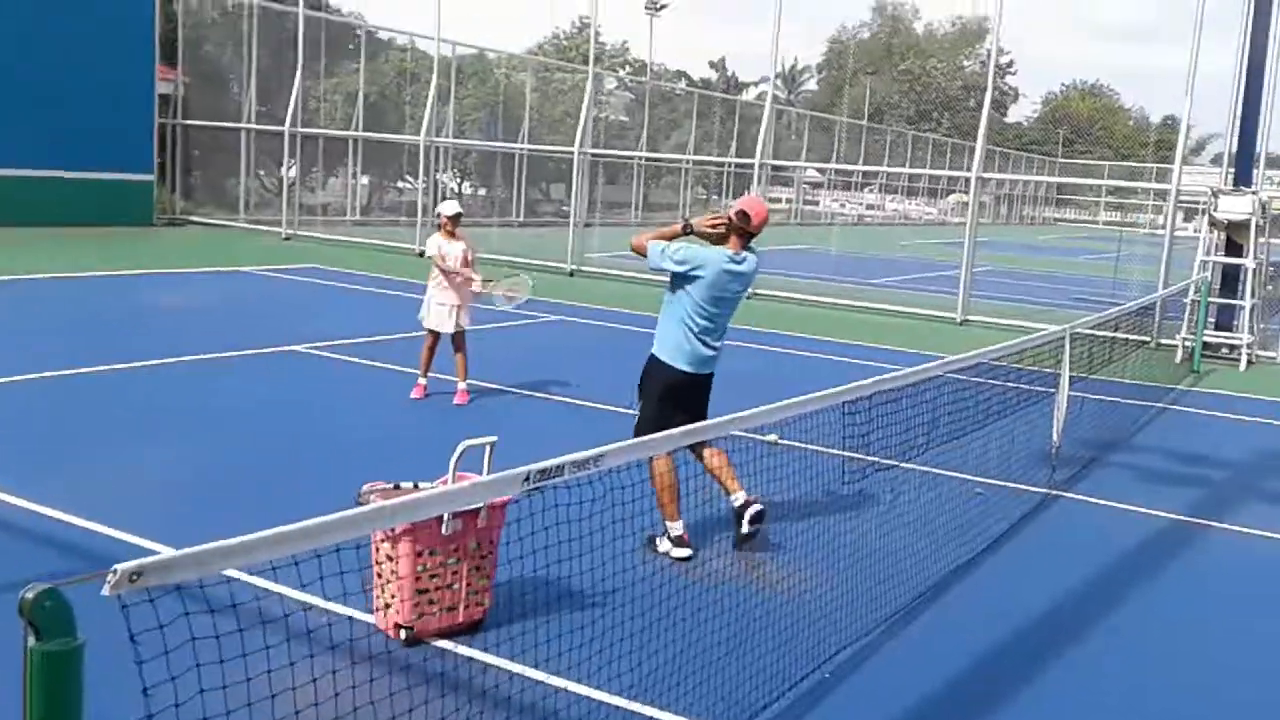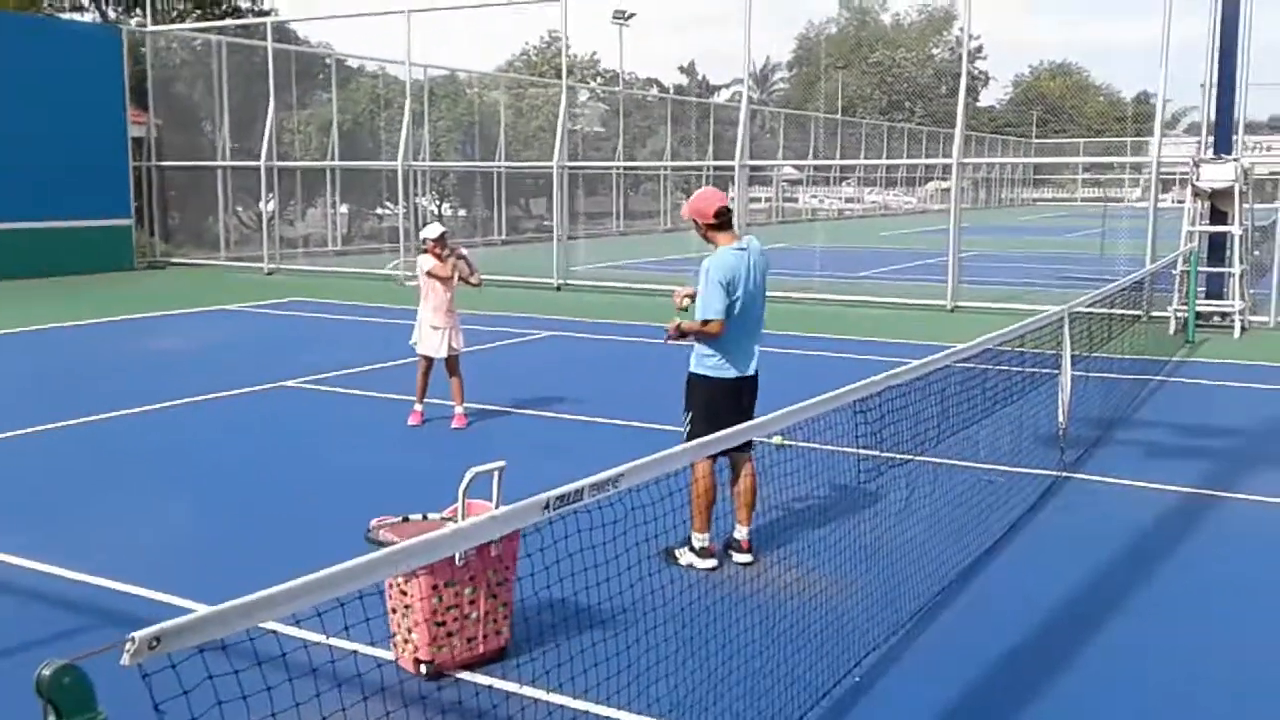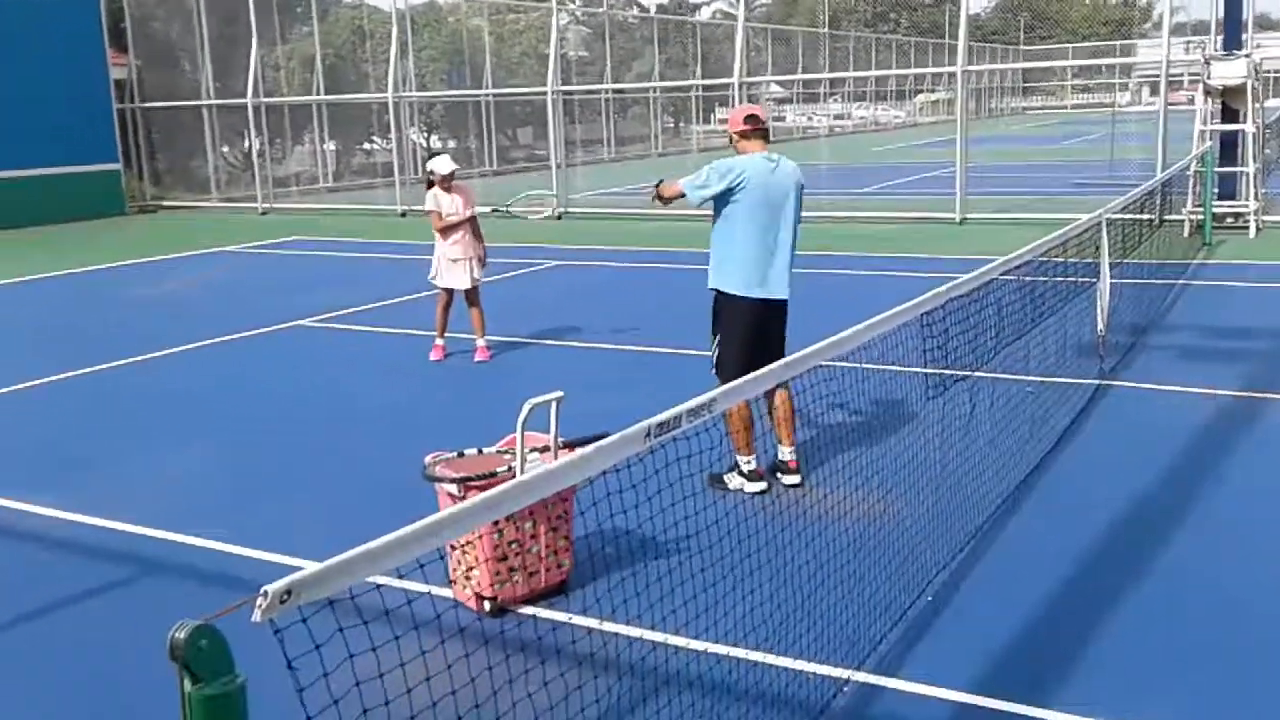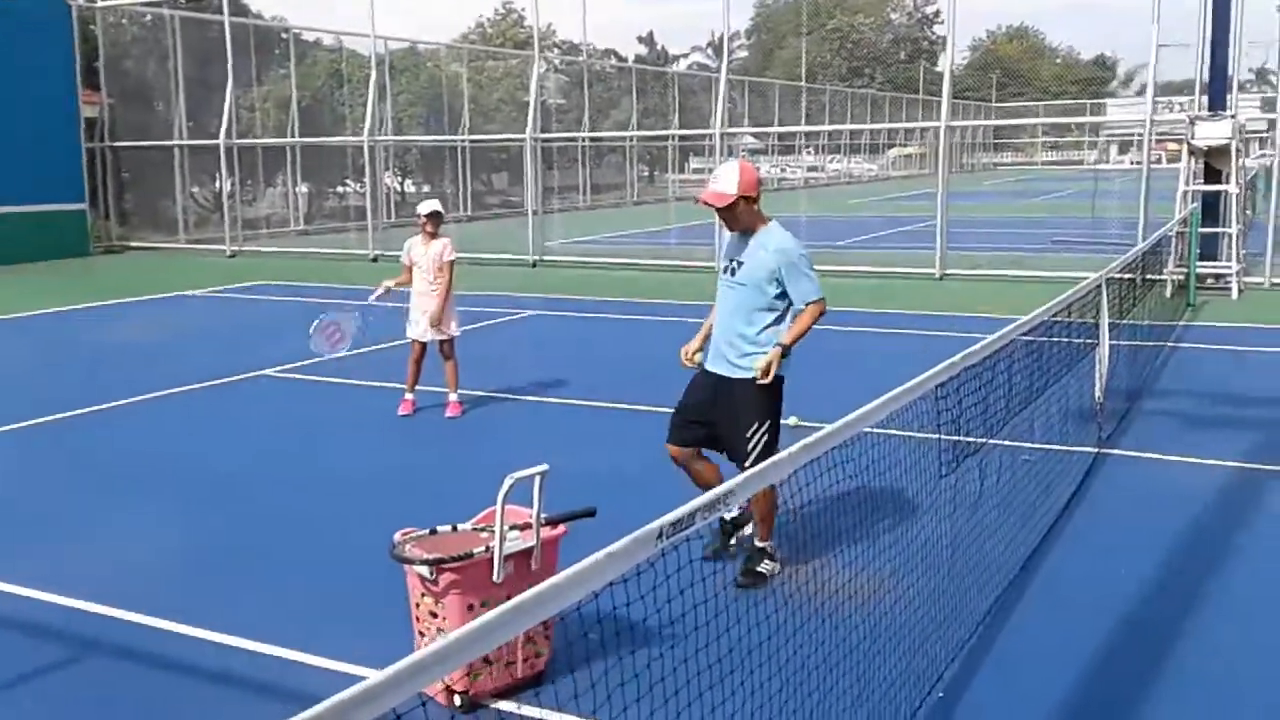
dt=1s
person 1, frame 1
left shoulder: (696, 258)
right shoulder: (749, 265)
left elbow: (638, 243)
left wrist: (690, 227)
right wrist: (714, 237)
left hip: (668, 365)
right hip: (702, 368)
left knee: (659, 448)
right knee: (700, 442)
left ankle: (675, 536)
right ankle: (742, 500)
person 1, frame 2
left shoulder: (715, 265)
right shoulder: (755, 250)
left elbow: (714, 327)
left wrist: (682, 328)
right wrist: (696, 294)
left hip: (712, 376)
right hip: (746, 373)
left knee: (701, 457)
right knee: (742, 456)
left ankle: (700, 546)
right ankle: (742, 540)
person 1, frame 3
left shoulder: (732, 169)
right shoulder: (792, 173)
left elbow: (671, 191)
left wrist: (660, 188)
left hip: (736, 293)
right hip: (775, 293)
left knee: (733, 384)
right knee: (776, 378)
left ankle: (747, 470)
right ankle: (788, 461)
person 1, frame 4
left shoulder: (781, 247)
right shoulder: (732, 238)
left elbow: (815, 306)
left wrist: (781, 349)
right wrist: (701, 338)
left hip: (755, 377)
right hip: (715, 369)
left knee: (755, 468)
right knee: (680, 449)
left ankle: (763, 550)
right ankle: (734, 516)
person 2, frame 1
left shoulder: (463, 243)
right shoulder: (433, 241)
left elbow: (469, 270)
right elbow: (441, 267)
left wrist: (475, 280)
right wrist: (462, 271)
left hip: (459, 300)
right hip: (437, 298)
left knee: (459, 344)
right knee: (430, 342)
left ankle: (462, 387)
right ankle: (421, 382)
person 2, frame 2
left shoulder: (453, 264)
right shoulder: (423, 260)
left elbow: (476, 281)
right elbow: (446, 273)
left wrist: (464, 258)
right wrist: (453, 256)
left hip: (449, 322)
right hip: (429, 322)
left knee: (453, 368)
right knee: (424, 367)
left ankle: (459, 411)
right ankle: (417, 409)
person 2, frame 3
left shoulder: (463, 190)
right shoulder: (433, 195)
left elbow: (474, 222)
right elbow: (438, 226)
left wrist: (482, 247)
right wrist: (464, 217)
left hip: (469, 252)
right hip: (447, 254)
left knee: (473, 299)
right knee: (444, 300)
left ankle: (481, 343)
right ankle: (439, 343)
person 2, frame 4
left shoulder: (445, 244)
right shoulder: (411, 244)
left elbow: (447, 279)
right elbow: (408, 276)
left wrist: (439, 308)
right wrist: (393, 282)
left hip: (440, 306)
right hip: (418, 307)
left knee: (448, 353)
right knee: (416, 354)
left ankle: (453, 399)
right ankle: (408, 397)
